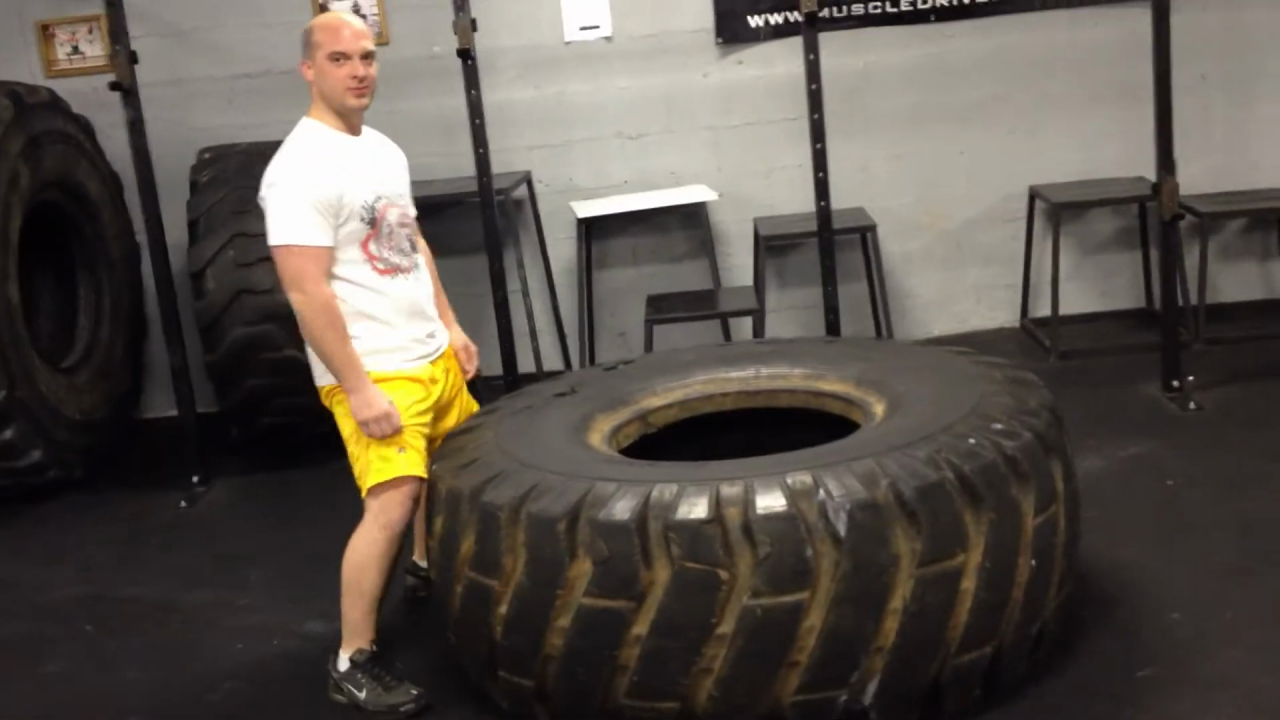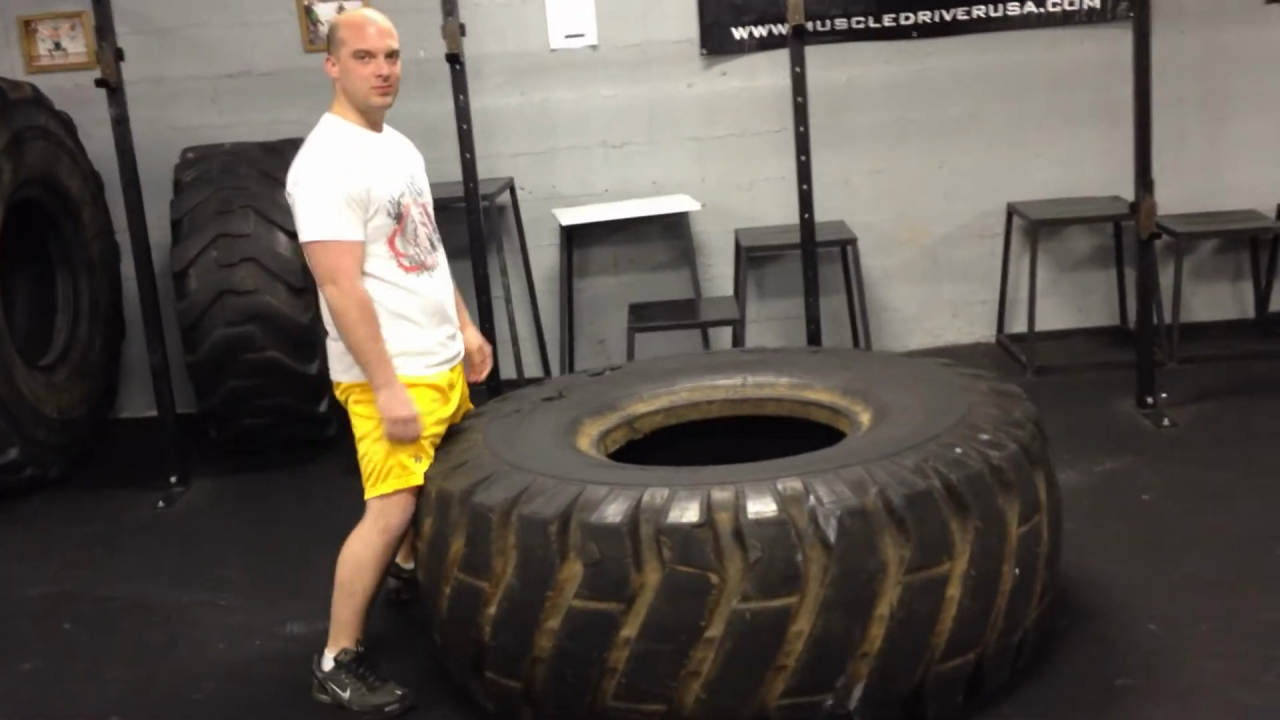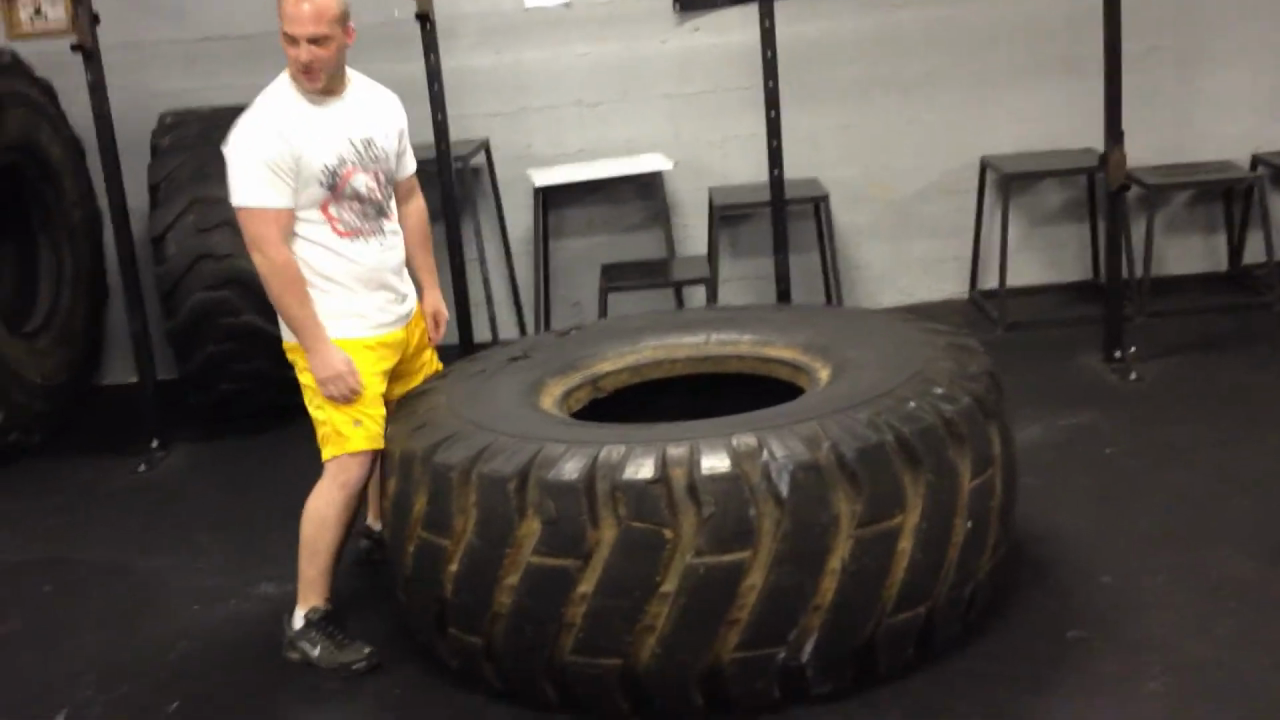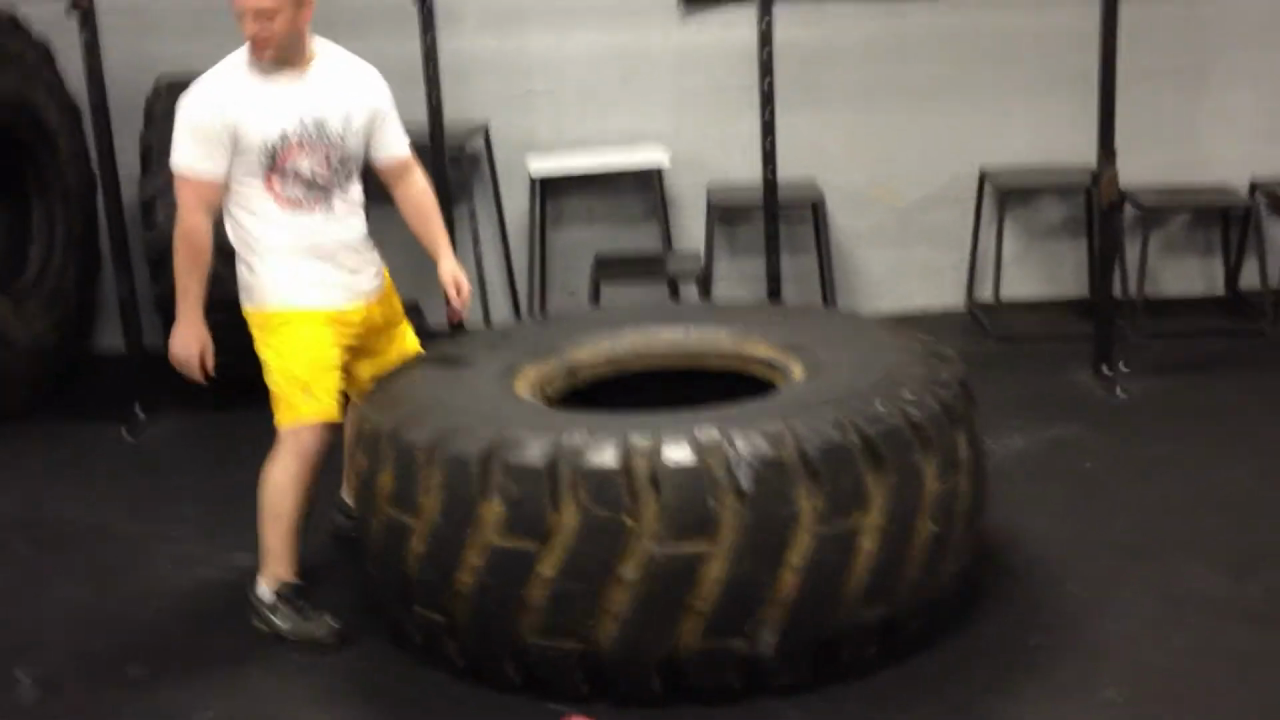
dt=0.5s
person 1, frame 1
left shoulder: (384, 149)
right shoulder: (302, 169)
right elbow: (308, 293)
left wrist: (451, 328)
right wrist: (358, 388)
left hip: (430, 353)
right hip: (374, 370)
right knee: (391, 505)
left ankle: (428, 566)
right ankle: (352, 663)
person 1, frame 2
left shoulder: (398, 147)
right shoulder: (329, 163)
right elbow: (342, 287)
left wrist: (464, 326)
right wrist: (386, 387)
left hip: (442, 357)
right hip: (394, 371)
right knee: (392, 508)
left ankle: (409, 569)
right ankle: (338, 662)
person 1, frame 3
left shoulder: (381, 104)
right shoulder: (264, 130)
right elbow: (270, 250)
left wrist: (430, 289)
right wrist: (317, 347)
left hip: (401, 313)
right hip: (337, 333)
right knee: (349, 467)
left ankle: (381, 528)
right ankle: (307, 622)
person 1, frame 4
left shoulder: (358, 80)
right shoulder: (213, 99)
left elbow: (405, 177)
right elbow: (194, 217)
left wrist: (445, 258)
right wrist: (189, 318)
left hip: (366, 283)
right hip: (291, 302)
right knee: (304, 437)
left ankle: (357, 502)
right ankle: (274, 592)
